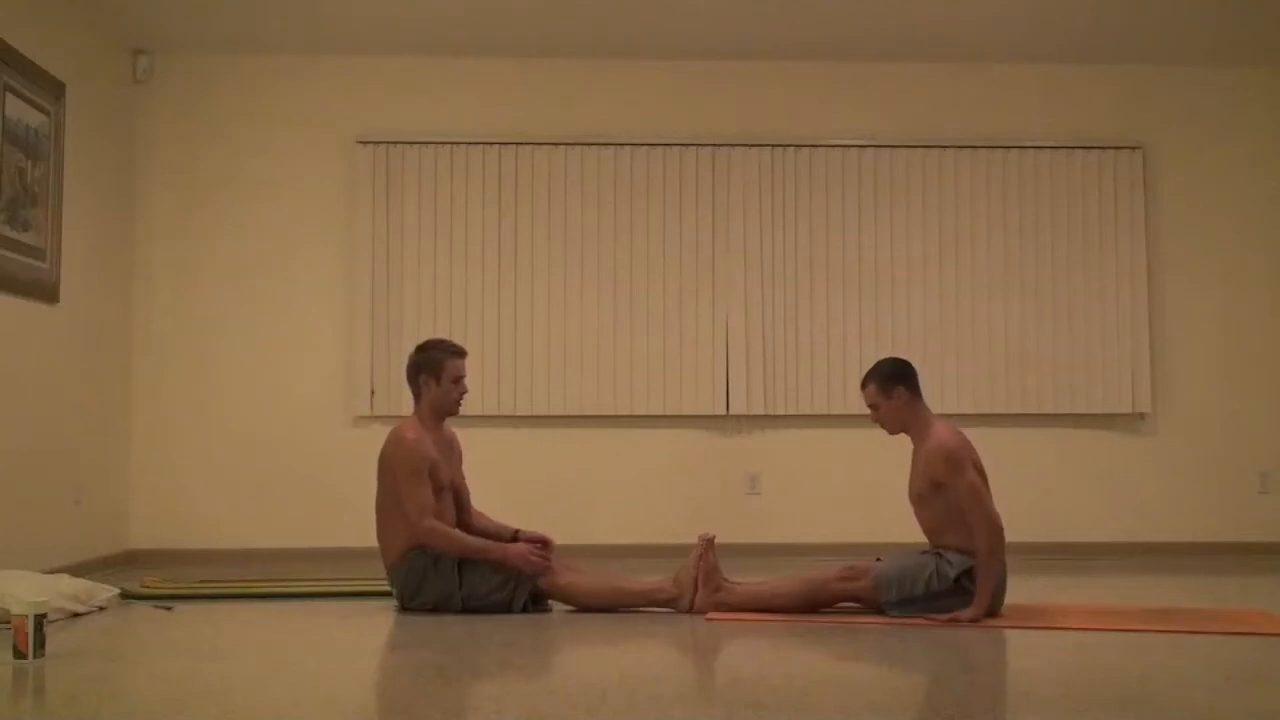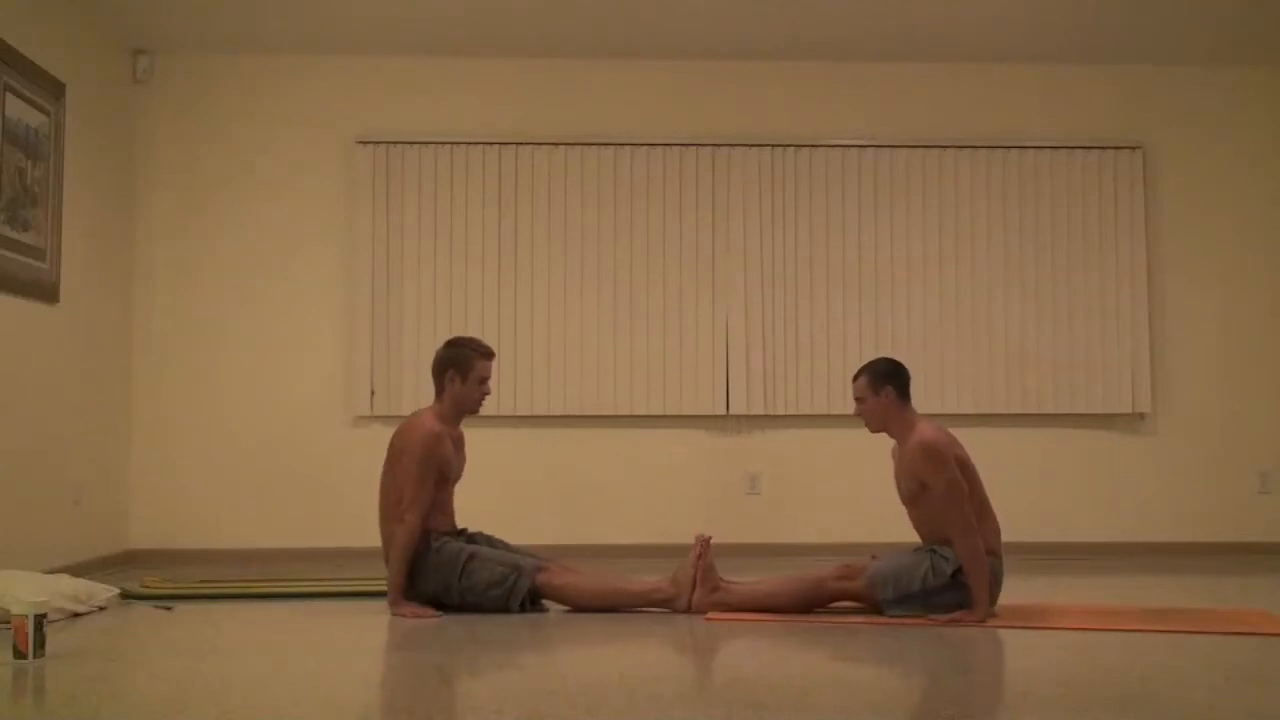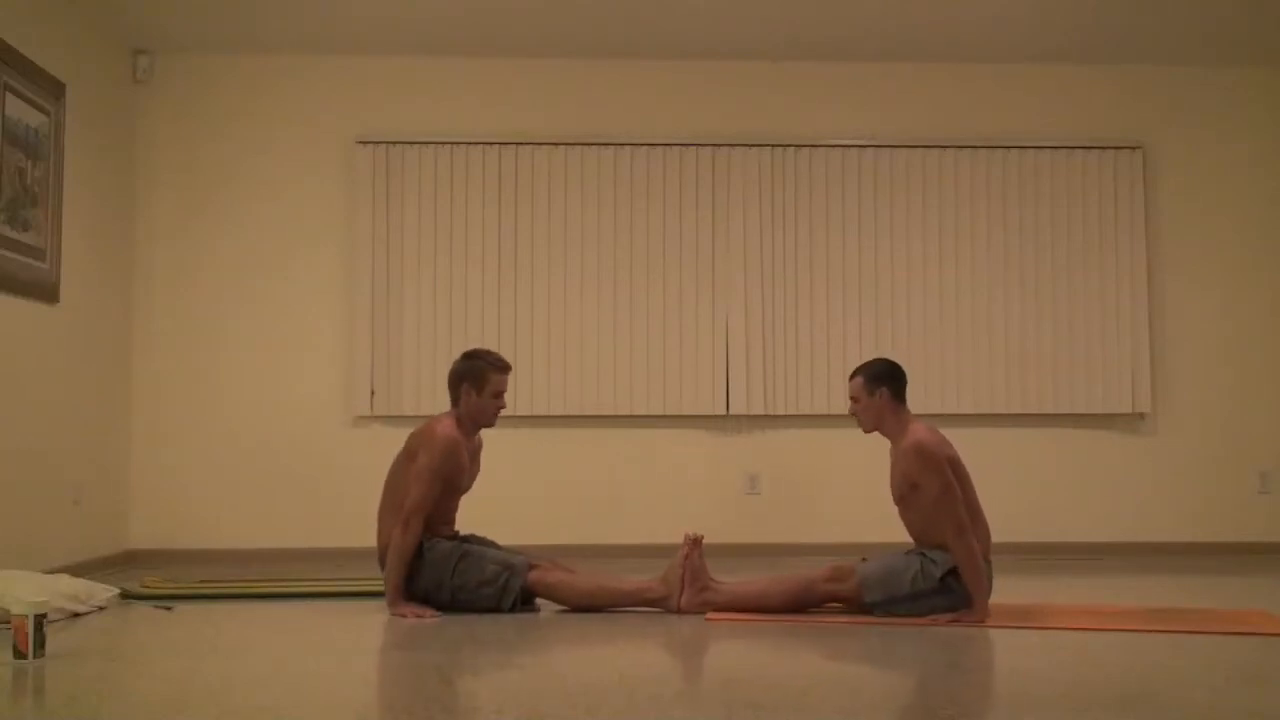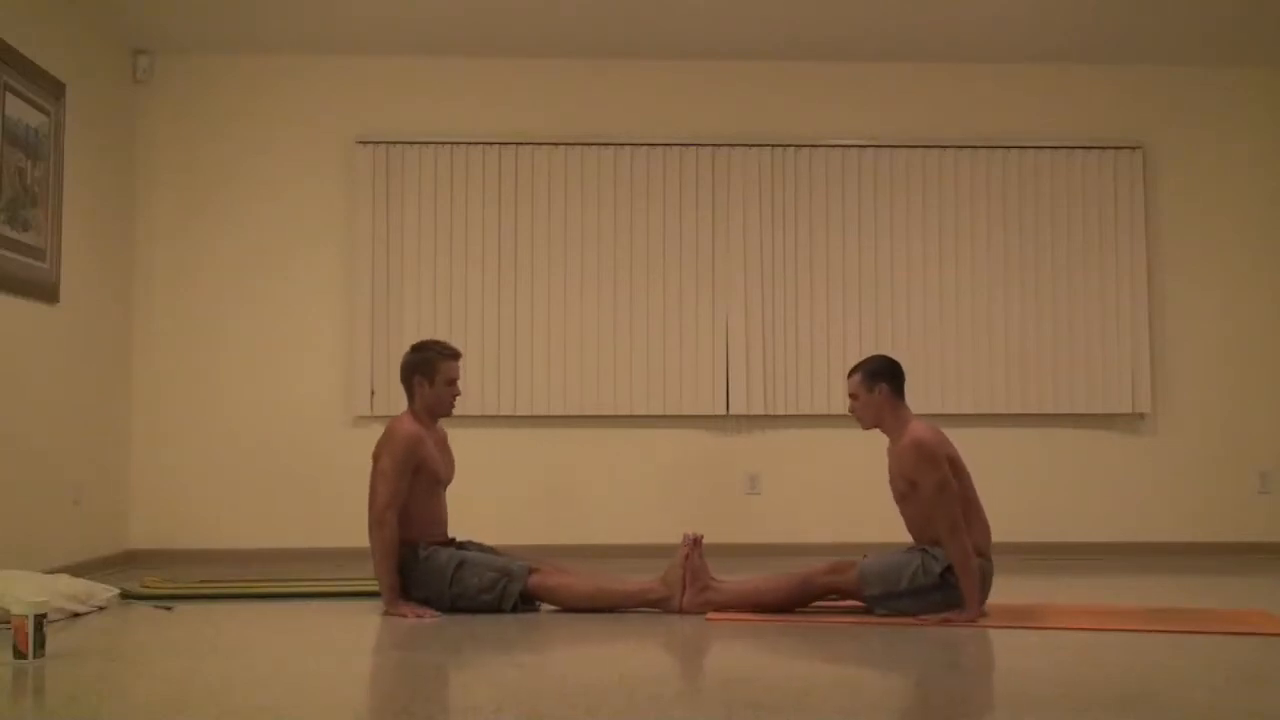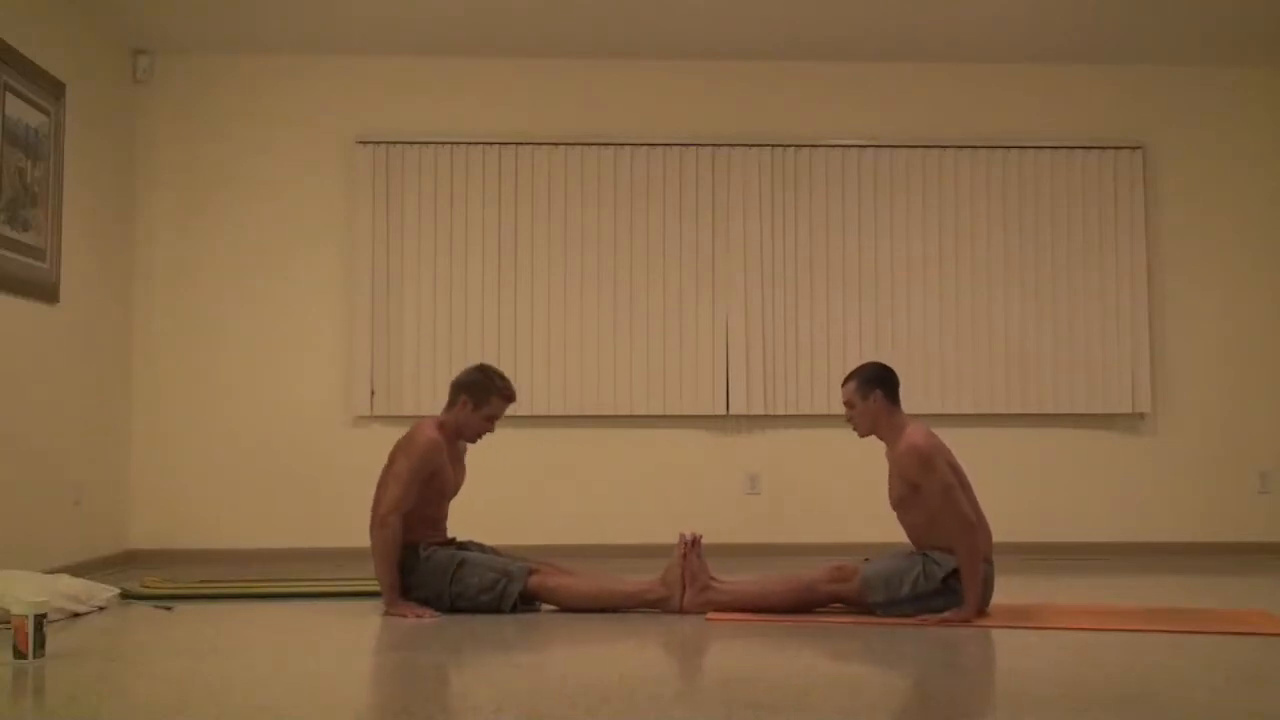
dt=1s
person 1, frame 1
left shoulder: (447, 439)
right shoulder: (410, 442)
right elbow: (424, 527)
left wrist: (516, 536)
right wrist: (502, 553)
left hip: (443, 559)
right hip: (421, 571)
left knee: (550, 566)
right knee: (545, 575)
left ankle: (669, 591)
right ankle: (673, 593)
person 1, frame 2
left shoulder: (451, 433)
right shoulder: (427, 433)
right elbow: (408, 517)
right wrist: (398, 599)
left hip: (448, 544)
right hip: (425, 558)
left knee: (549, 567)
right knee: (541, 577)
left ankle: (665, 591)
right ankle: (669, 593)
person 1, frame 3
left shoulder: (472, 441)
right shoulder: (444, 438)
right elbow: (409, 520)
right wrist: (395, 598)
left hip: (439, 549)
right hip: (417, 561)
left knee: (545, 567)
right knee: (534, 575)
left ankle: (656, 591)
right ankle: (659, 592)
person 1, frame 4
left shoulder: (436, 434)
right shoulder: (405, 436)
right elbow: (382, 518)
right wrist: (393, 599)
left hip: (440, 553)
right hip: (416, 565)
left knee: (541, 569)
right knee: (532, 579)
left ankle: (655, 591)
right ankle: (659, 593)
person 1, frame 5
left shoulder: (456, 444)
right shoulder: (426, 442)
right elbow: (385, 519)
right wrist: (393, 598)
left hip: (439, 553)
right hip: (416, 565)
left knee: (541, 569)
right knee: (532, 579)
left ankle: (655, 590)
right ankle: (658, 593)
person 2, frame 1
left shoulder: (941, 446)
right shoulder: (927, 443)
left elbow: (990, 525)
left wrist: (980, 604)
left hip: (965, 576)
right hip: (952, 567)
left knee: (848, 580)
right knee: (852, 576)
left ankle: (725, 596)
right ankle: (729, 592)
person 2, frame 2
left shoulder: (925, 445)
right shoulder: (903, 448)
left elbow: (965, 529)
left wrist: (980, 606)
left hip: (961, 572)
right hip: (946, 562)
left knee: (843, 580)
right knee: (844, 574)
left ankle: (722, 596)
right ankle: (726, 592)
person 2, frame 3
left shoulder: (917, 446)
right shoulder: (904, 444)
left elbow: (958, 530)
left wrist: (978, 606)
left hip: (952, 576)
right hip: (938, 566)
left knee: (833, 581)
right knee: (834, 577)
left ankle: (711, 596)
right ankle: (716, 591)
person 2, frame 4
left shoulder: (916, 444)
right shoulder: (901, 443)
left elbow: (953, 527)
left wrist: (971, 607)
left hip: (951, 573)
right hip: (939, 564)
left knee: (833, 575)
right knee: (835, 574)
left ankle: (709, 596)
right ankle: (716, 591)
person 2, frame 5
left shoulder: (913, 448)
right shoulder: (900, 447)
left elbow: (966, 524)
left wrist: (970, 605)
left hip: (953, 576)
right hip: (940, 566)
left knee: (835, 581)
right knee: (837, 576)
left ankle: (710, 595)
right ankle: (716, 590)
